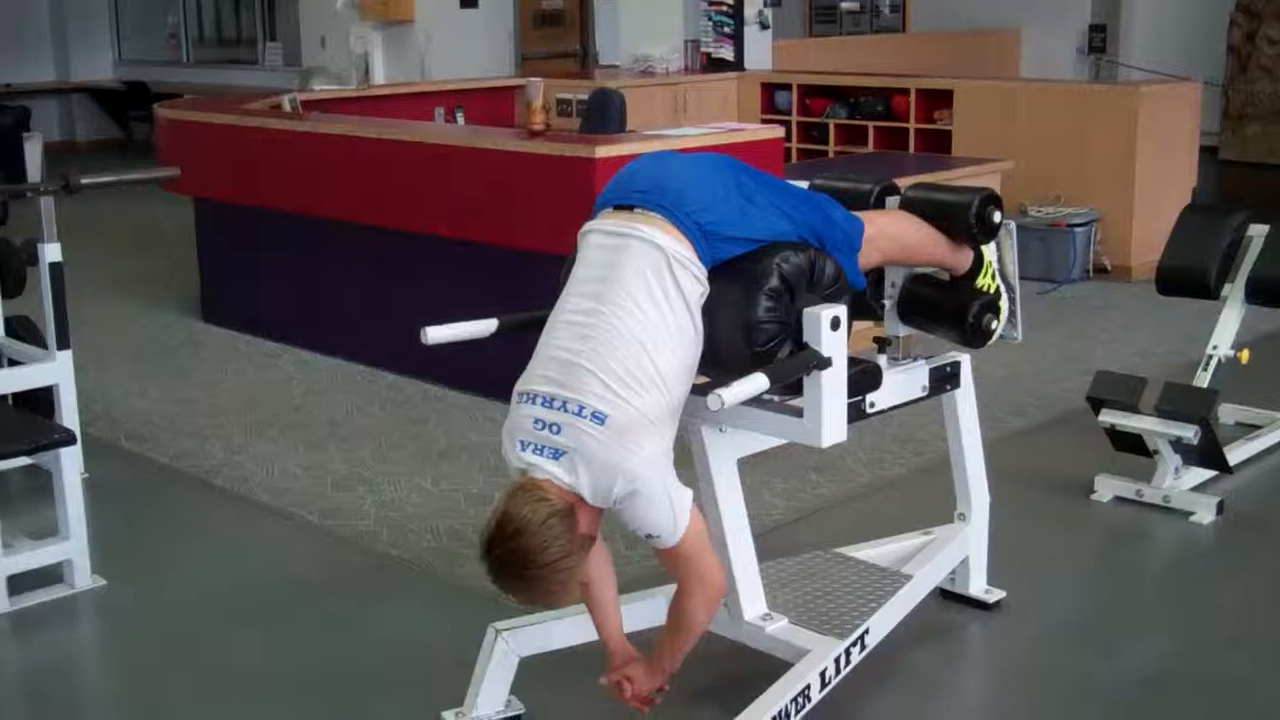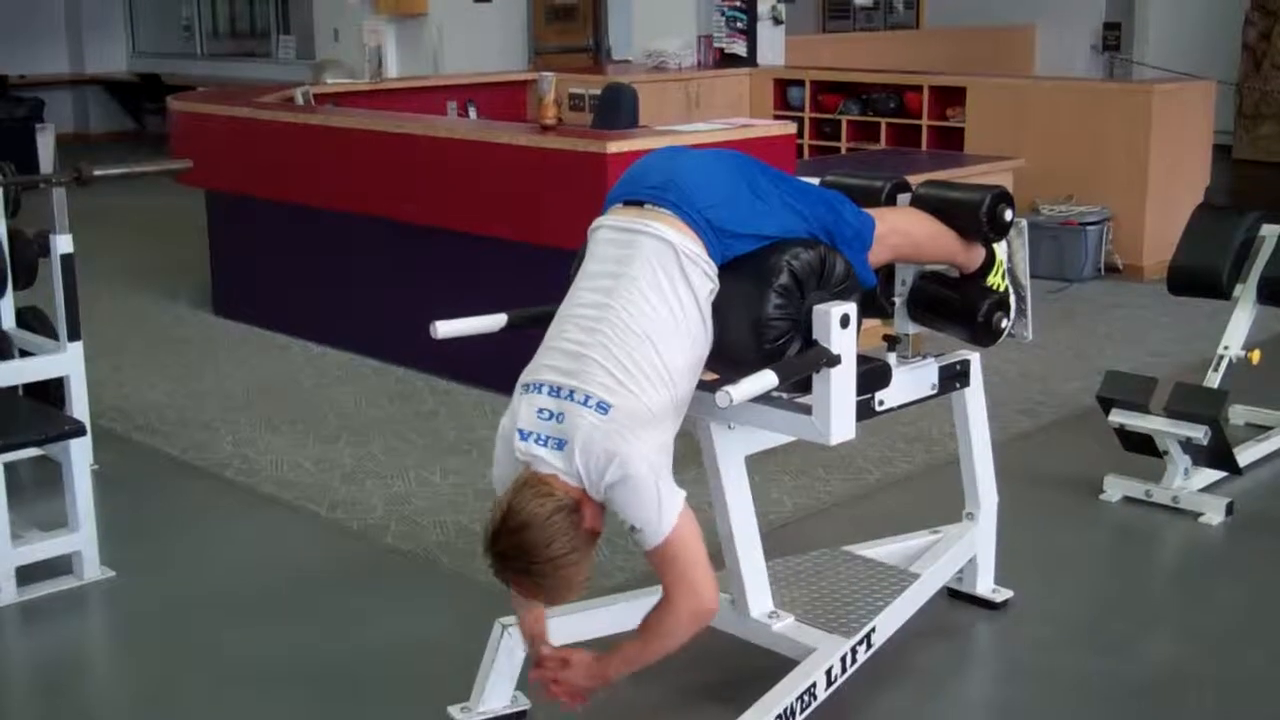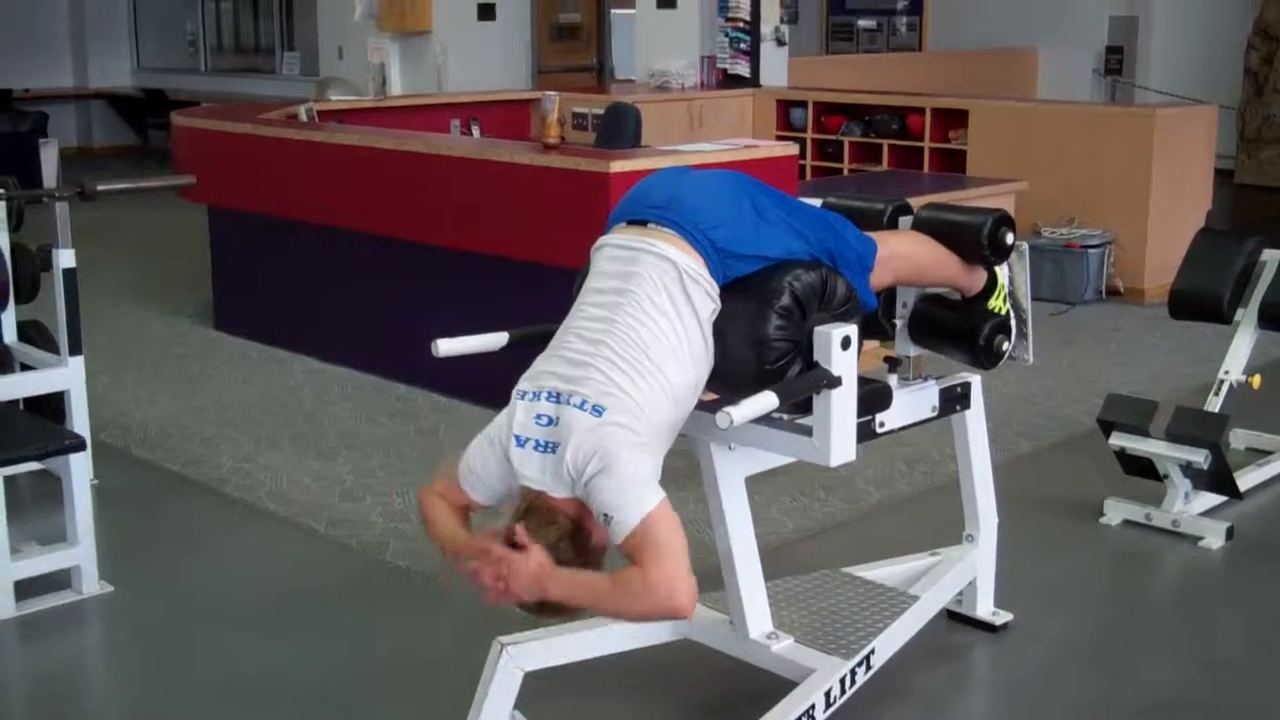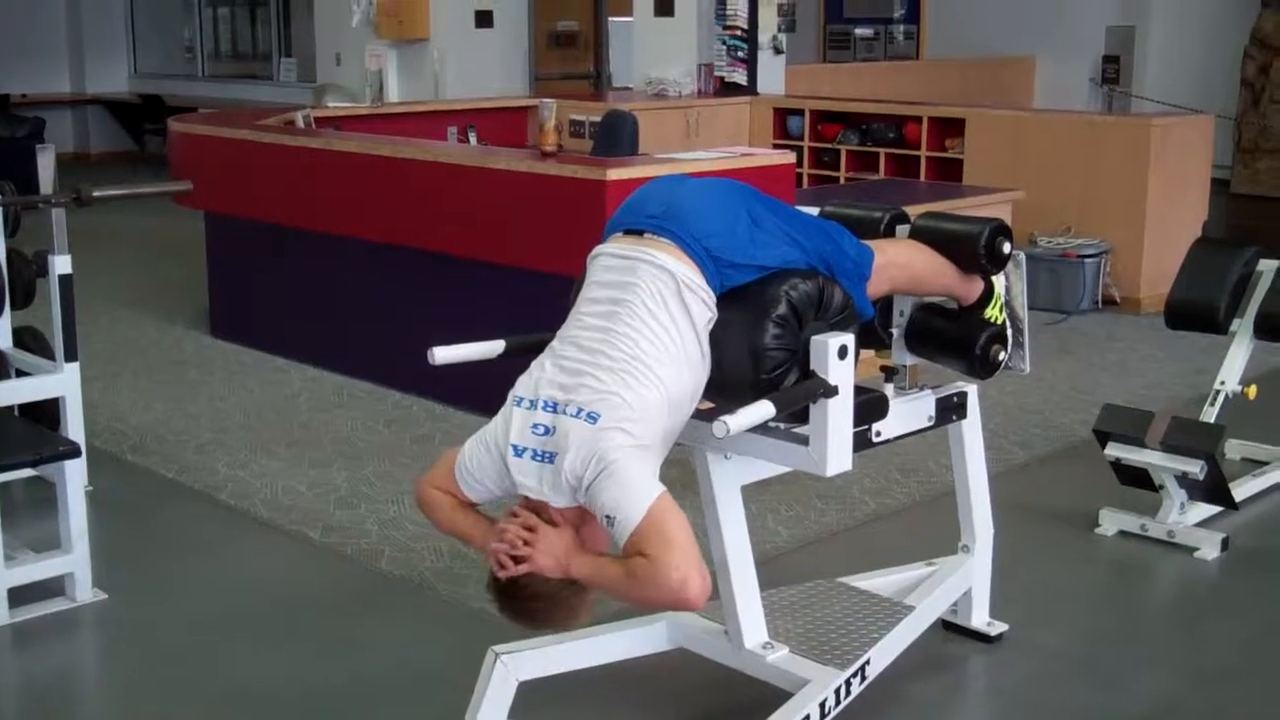
dt=0.3s
person 1, frame 1
left shoulder: (624, 464)
right shoulder: (521, 435)
left elbow: (704, 584)
right elbow: (579, 543)
left wrist: (656, 670)
right wrist: (617, 650)
left hip: (694, 204)
right hip: (624, 203)
left knee: (863, 243)
left ankle: (969, 264)
person 1, frame 2
left shoulder: (620, 458)
right shoulder: (520, 429)
left elbow: (697, 602)
right elbow: (510, 542)
left wrist: (601, 670)
right wrist: (537, 644)
left hip: (702, 207)
left knee: (870, 244)
left ankle: (979, 262)
person 1, frame 3
left shoulder: (606, 459)
right shoulder: (513, 438)
left elbow: (673, 593)
right elbow: (437, 499)
left wrist: (545, 583)
right wrist: (475, 553)
left hip: (705, 227)
right hip: (640, 217)
left knee: (873, 265)
left ankle: (982, 288)
person 1, frame 4
left shoulder: (605, 465)
right shoulder: (508, 442)
left elbow: (686, 585)
right elbow: (433, 490)
left wrist: (575, 562)
right wrist: (493, 541)
left hip: (705, 233)
right hip: (637, 227)
left knee: (867, 275)
left ankle: (976, 294)
